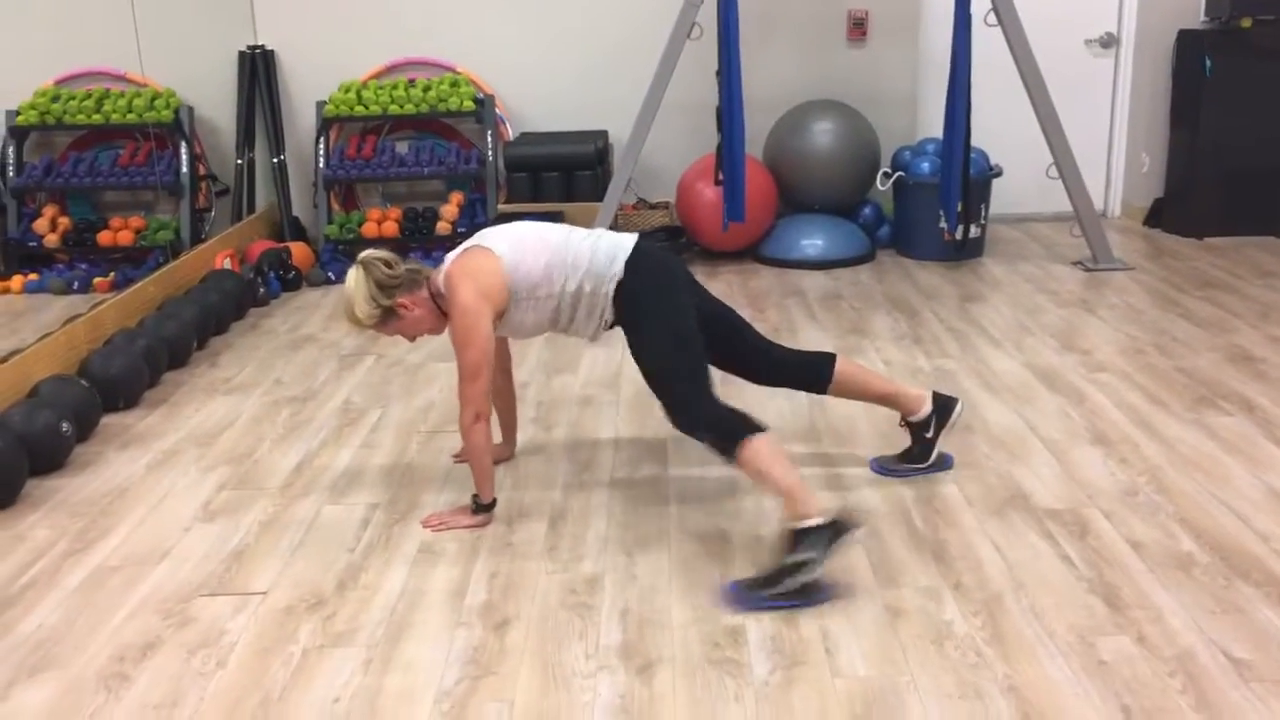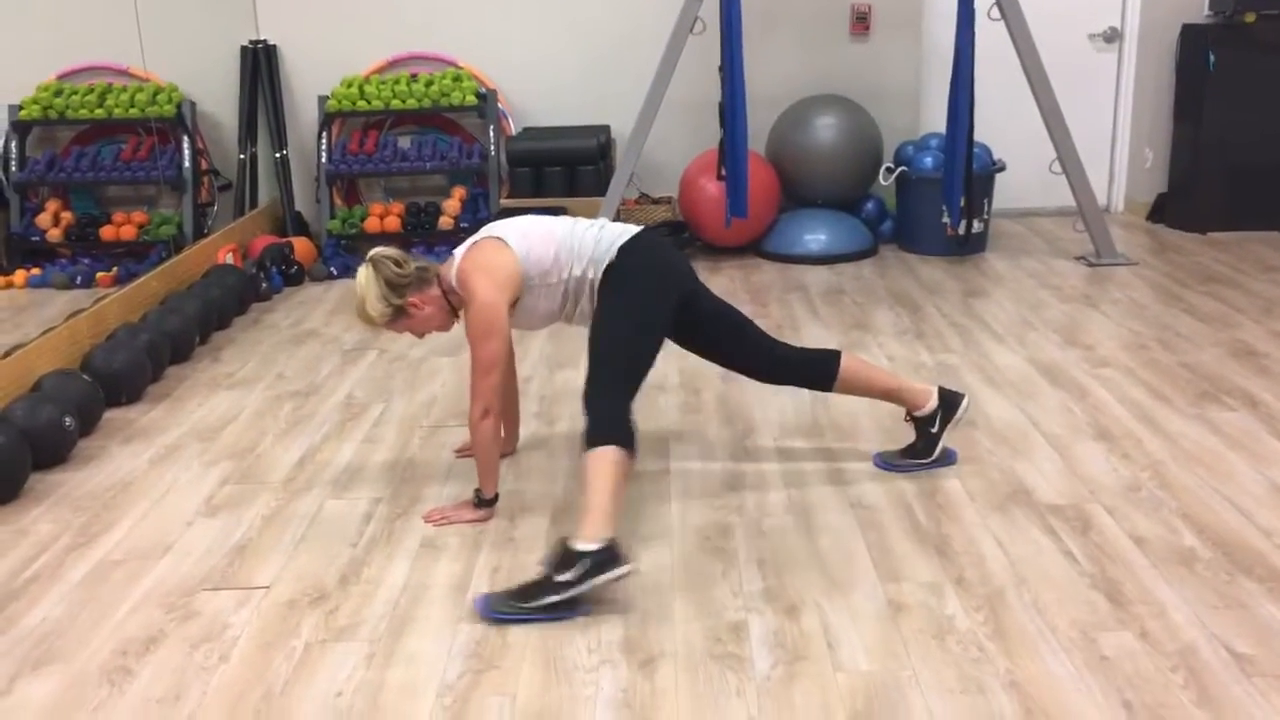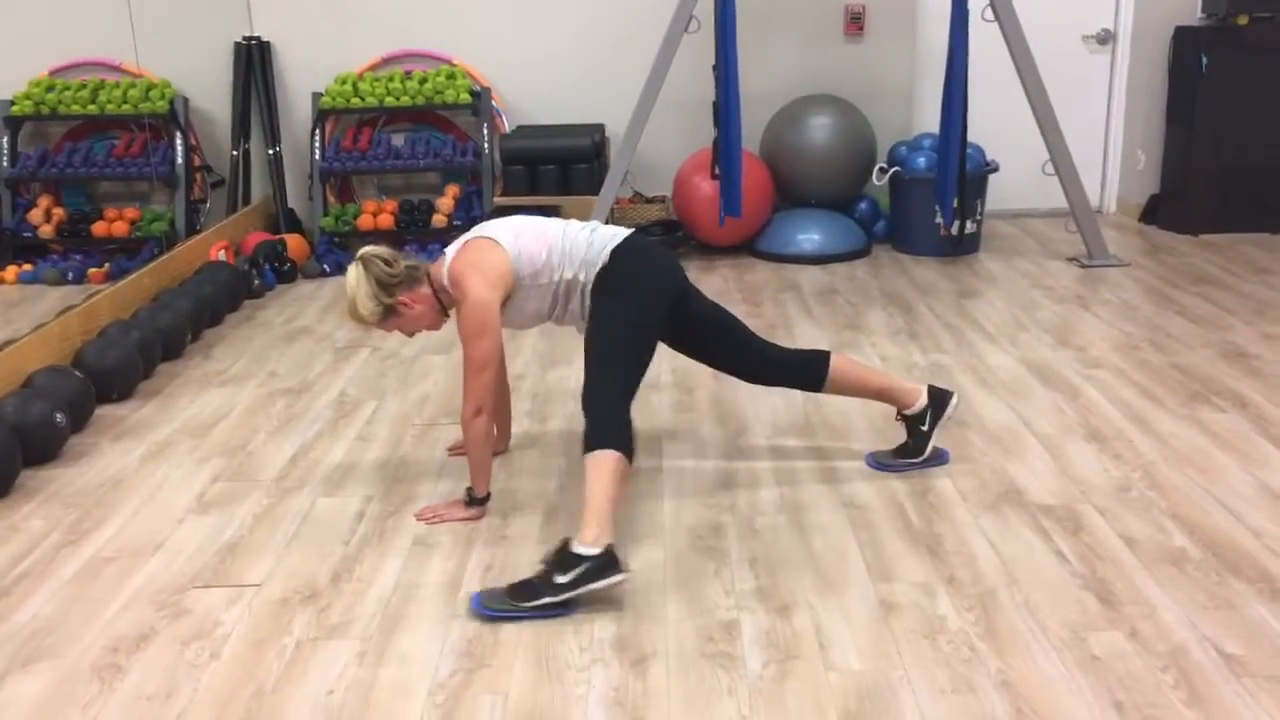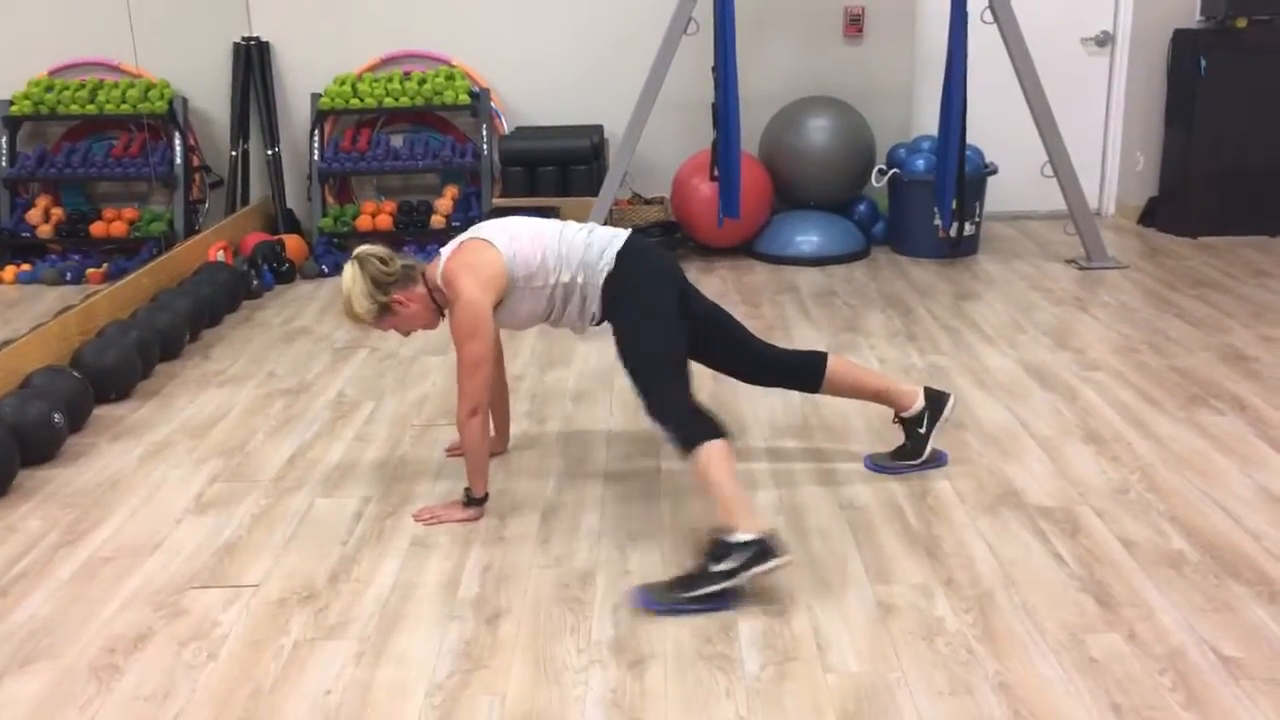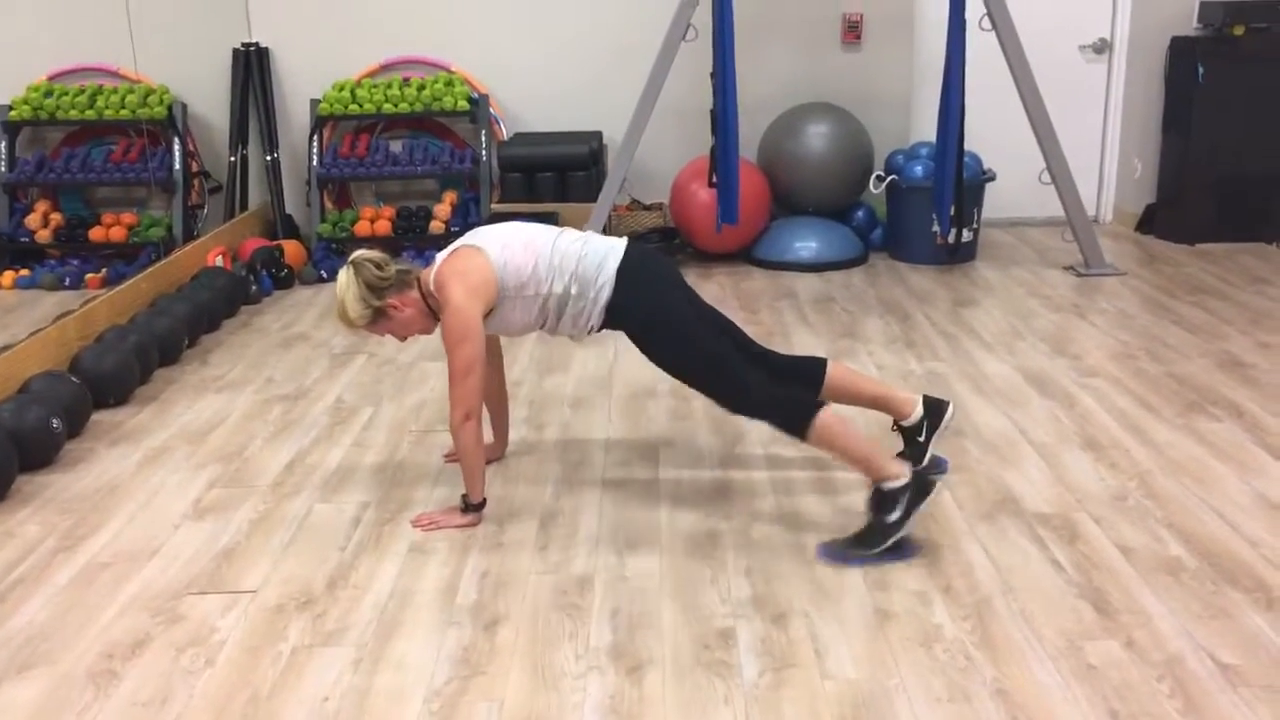
dt=0.2s
person 1, frame 1
left shoulder: (463, 292)
right shoulder: (463, 275)
left elbow: (474, 409)
right elbow: (499, 368)
left wrist: (481, 504)
right wrist: (507, 443)
left hip: (638, 278)
right hip: (642, 276)
left knee: (692, 408)
right knee: (769, 364)
left ankle: (811, 520)
right ankle: (924, 406)
person 1, frame 2
left shoulder: (479, 283)
right shoulder: (464, 272)
left elbow: (483, 400)
right elbow: (503, 367)
left wrist: (483, 498)
right wrist: (508, 439)
left hip: (637, 265)
right hip: (646, 269)
left knee: (605, 399)
right knee: (773, 361)
left ankle: (589, 547)
right ankle: (929, 401)
person 1, frame 3
left shoulder: (470, 283)
right shoulder: (454, 270)
left elbow: (477, 399)
right elbow: (494, 372)
left wrist: (475, 497)
right wrist: (499, 438)
left hip: (627, 271)
right hip: (634, 272)
left knee: (605, 405)
right knee: (764, 363)
left ankle: (588, 553)
right ankle: (918, 399)
person 1, frame 4
left shoulder: (464, 284)
right shoulder: (452, 272)
left elbow: (471, 404)
right elbow: (493, 362)
left wrist: (473, 498)
right wrist: (498, 439)
left hip: (627, 274)
right hip: (630, 272)
left knee: (670, 402)
right knee: (760, 364)
left ankle: (744, 538)
right ankle: (915, 402)
person 1, frame 5
left shoulder: (455, 290)
right shoulder: (453, 276)
left elbow: (465, 410)
right elbow: (491, 365)
left wrist: (472, 503)
right wrist: (499, 443)
left hip: (629, 286)
right hip: (627, 277)
left knee: (744, 387)
right knee: (758, 367)
left ankle: (896, 479)
right ankle: (914, 411)
